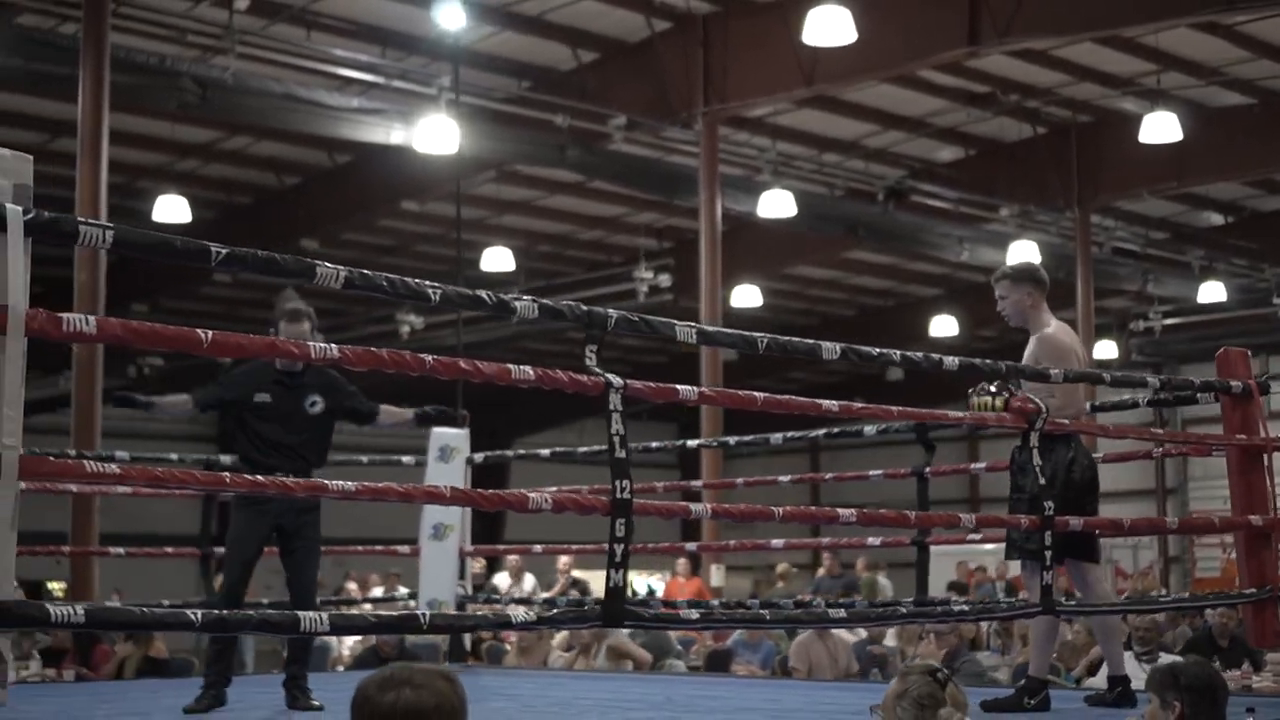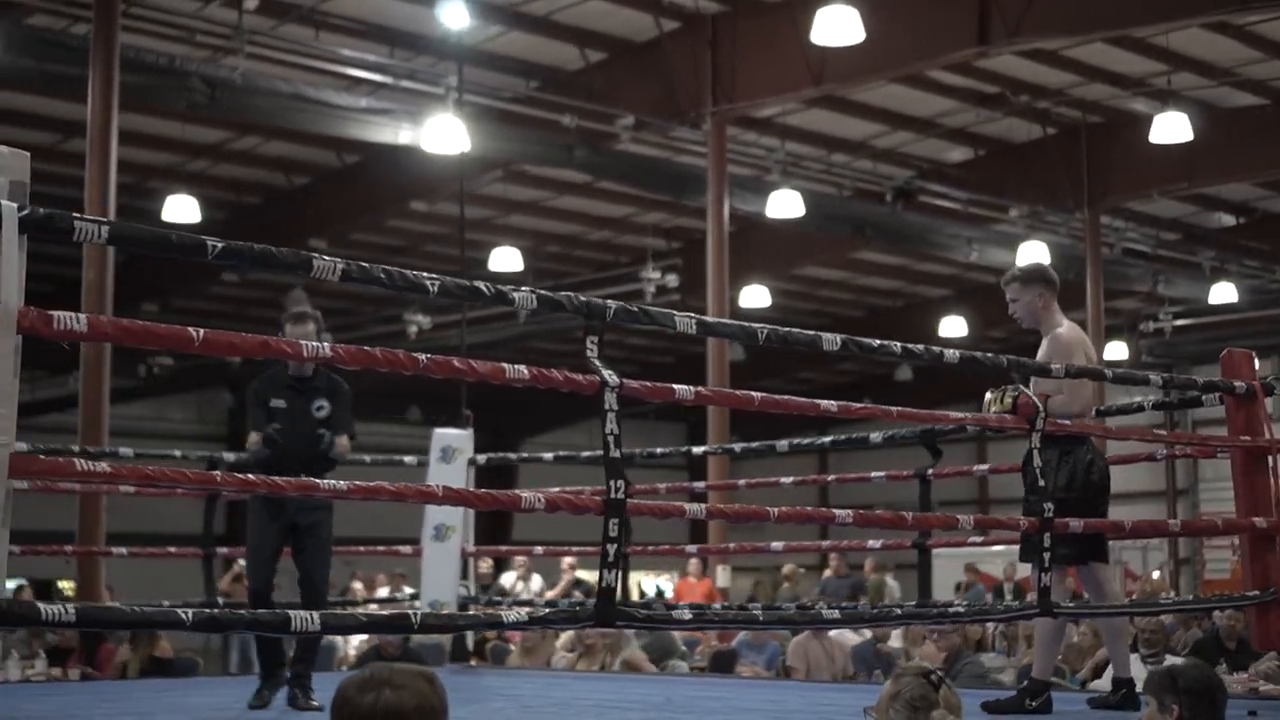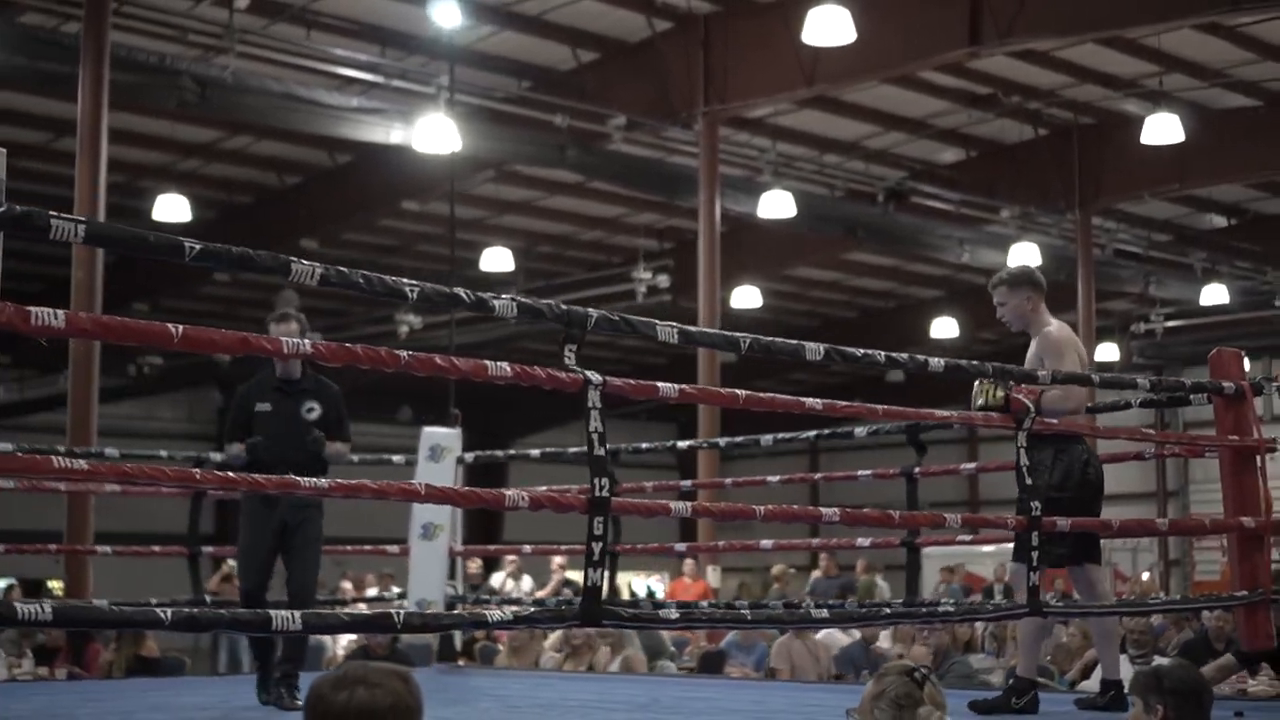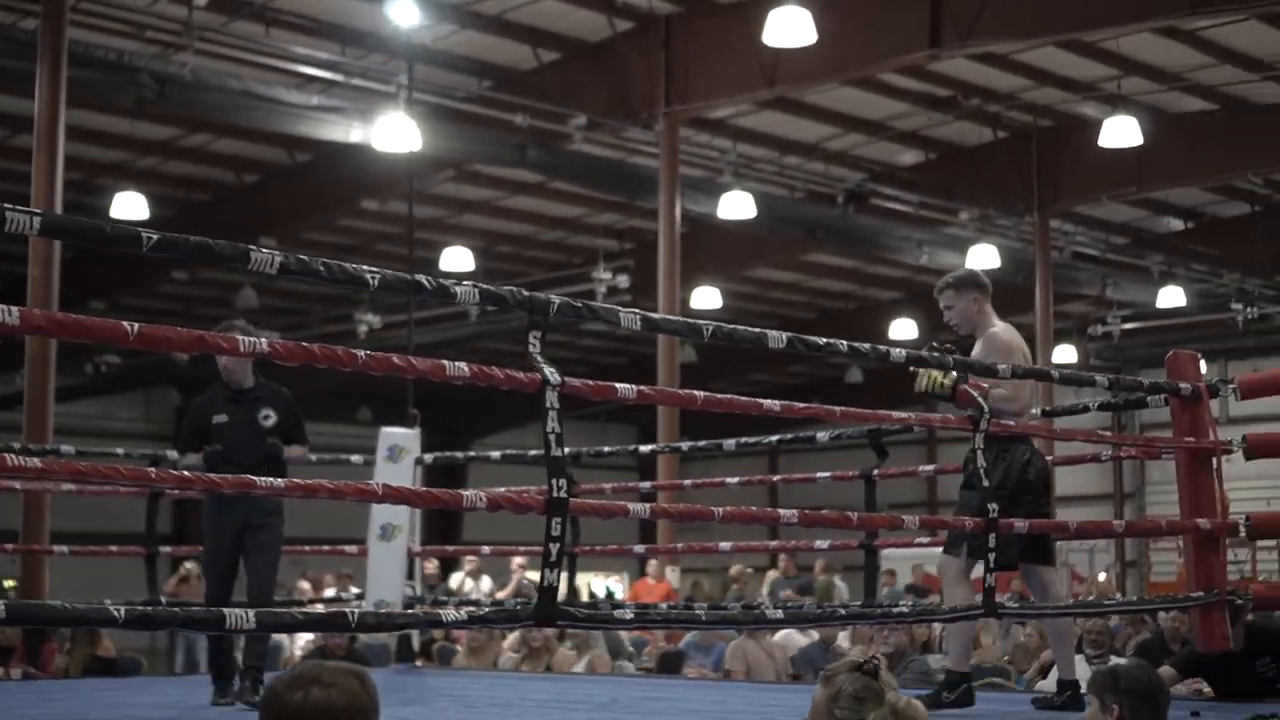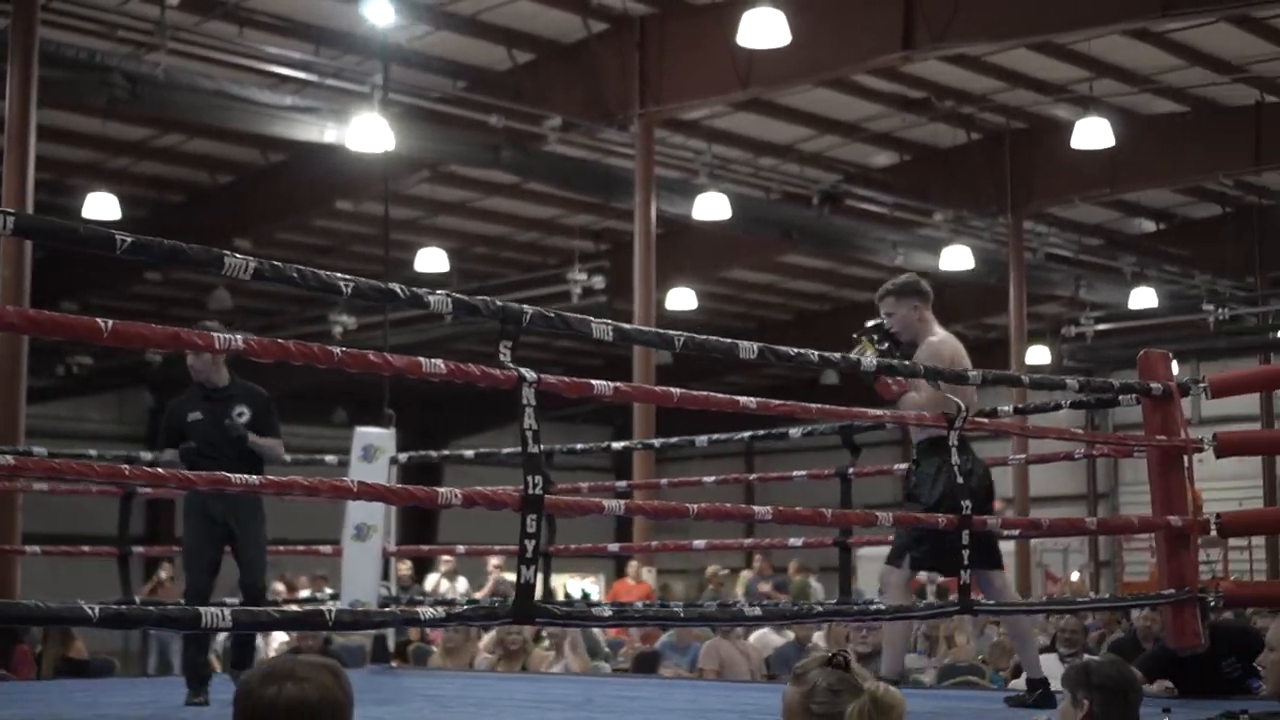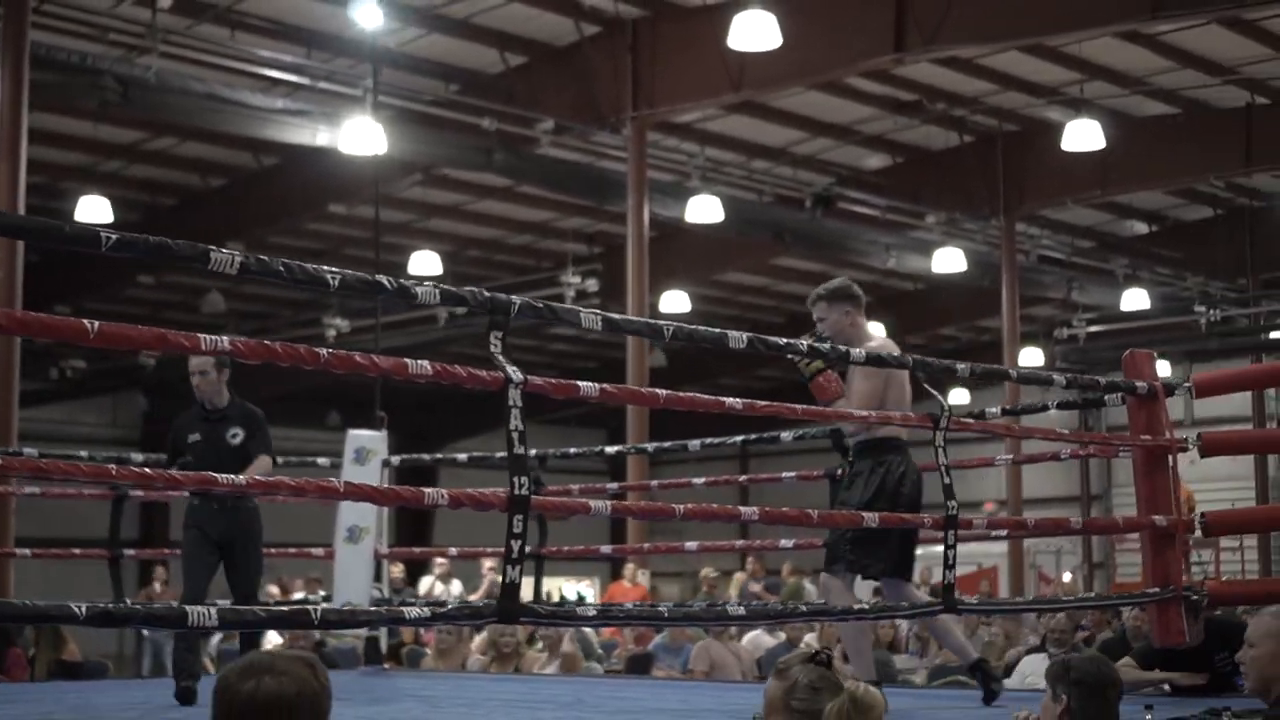
dt=0.2s
person 1, frame 1
left shoulder: (1050, 338)
right shoulder: (1054, 338)
left elbow: (1069, 407)
left wrist: (1007, 405)
right wrist: (1006, 399)
left hip: (1048, 460)
right hip: (1065, 460)
left knee: (1038, 574)
right knee: (1086, 573)
left ankle: (1035, 688)
right ankle: (1119, 683)
person 1, frame 2
left shoulder: (1063, 338)
right shoulder: (1063, 339)
left elbow: (1077, 404)
left wrist: (1018, 404)
right wrist: (1017, 401)
left hip: (1063, 462)
right hip: (1075, 461)
left knee: (1049, 576)
right knee: (1096, 576)
left ankle: (1037, 690)
right ankle: (1123, 685)
person 1, frame 3
left shoulder: (1053, 337)
right shoulder: (1050, 340)
left elbow: (1073, 400)
left wrist: (1011, 400)
right wrist: (1008, 398)
left hip: (1057, 461)
right hip: (1064, 461)
left knee: (1028, 573)
right knee: (1088, 577)
left ankle: (1023, 688)
right ankle: (1112, 687)
person 1, frame 4
left shoulder: (996, 338)
right shoulder: (998, 341)
left elbow: (1017, 401)
left wrist: (956, 388)
right wrist: (952, 387)
left hip: (1001, 461)
right hip: (1016, 461)
left knee: (953, 568)
right knee: (1042, 578)
left ankle: (957, 680)
right ankle: (1068, 687)
person 1, frame 5
left shoulder: (934, 347)
right shoulder: (944, 349)
left elbow: (923, 412)
left wrist: (883, 376)
right wrist: (892, 377)
left hip: (943, 469)
right hip: (956, 469)
left knee: (895, 577)
right knee: (994, 584)
left ankle: (888, 686)
right ankle: (1037, 684)
person 1, frame 6
left shoulder: (872, 352)
right shoulder: (877, 352)
left elbow: (855, 420)
right elbow: (862, 417)
left wrist: (818, 374)
right wrist: (821, 372)
left hip: (878, 470)
right hip: (891, 472)
left knee: (835, 581)
right knee: (900, 591)
right ankle: (979, 666)
person 2, frame 1
left shoulder: (327, 383)
right shoulder: (248, 378)
left elbow: (376, 414)
right elbow: (192, 402)
left wrist: (422, 415)
right wrist: (146, 402)
left hip: (302, 498)
right hip: (255, 495)
left knee: (304, 594)
right knee: (232, 588)
left ankle: (297, 685)
right ankle: (215, 686)
person 2, frame 2
left shoulder: (336, 390)
right shoulder: (264, 386)
left elbow: (344, 447)
right elbow: (252, 445)
left wrist: (328, 442)
right wrist: (263, 443)
left hip: (314, 498)
right hip: (270, 496)
left knee: (315, 592)
right knee: (259, 587)
left ankle: (300, 683)
right ankle: (271, 675)
person 2, frame 3
left shoulder: (326, 393)
right shoulder: (250, 392)
left elbow: (343, 449)
right elbow: (231, 451)
left wrist: (322, 447)
right wrist: (248, 452)
left hip: (304, 499)
right hip: (261, 498)
left knee: (302, 593)
right knee: (251, 588)
left ankle: (287, 681)
right ankle: (266, 672)
person 2, frame 4
left shoulder: (280, 400)
right shoulder: (205, 405)
left elbow: (302, 450)
right elbow: (186, 460)
left wrist: (281, 452)
right wrist: (205, 460)
left hip: (265, 505)
right hip: (223, 504)
left knee: (261, 592)
right knee: (217, 596)
left ankle: (251, 680)
right ankle: (222, 681)
person 2, frame 5
left shoulder: (255, 398)
right shoulder: (182, 405)
left elbow: (277, 452)
right elbow: (165, 457)
left wrist: (248, 438)
right wrist: (182, 456)
left hip: (245, 500)
right hip: (203, 501)
left knee: (255, 584)
right knee: (198, 590)
left ankle: (241, 664)
right ankle: (197, 682)
person 2, frame 6
left shoulder: (250, 417)
right shoulder: (185, 424)
left elbow: (265, 463)
left wrist: (236, 480)
right wrist: (182, 471)
left hip: (241, 514)
right hip: (201, 516)
left knee: (247, 600)
right knee: (193, 596)
right ankle: (186, 679)
